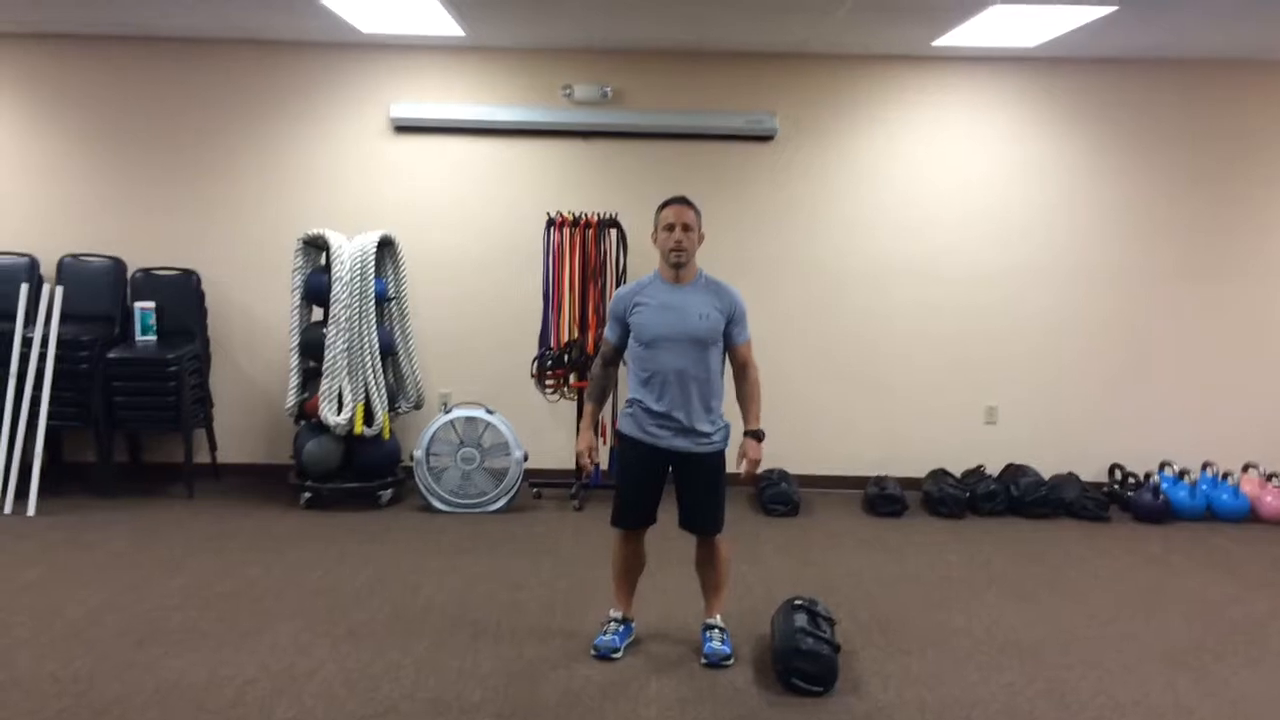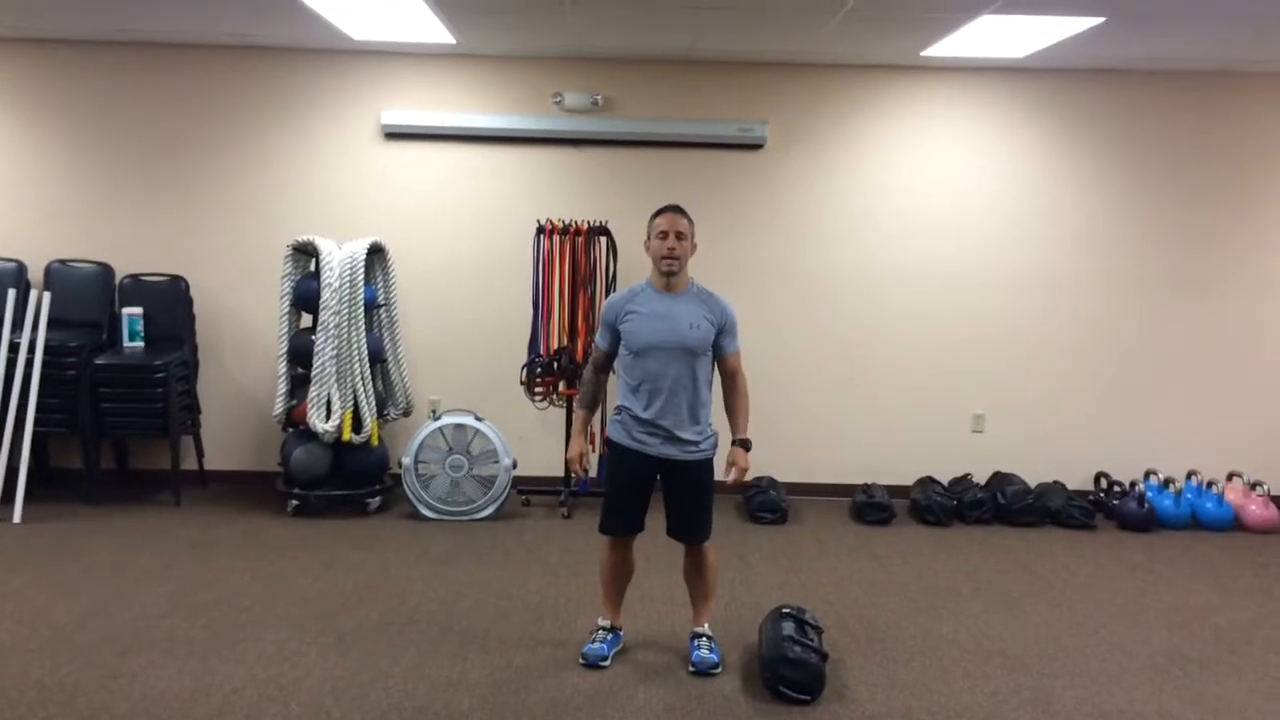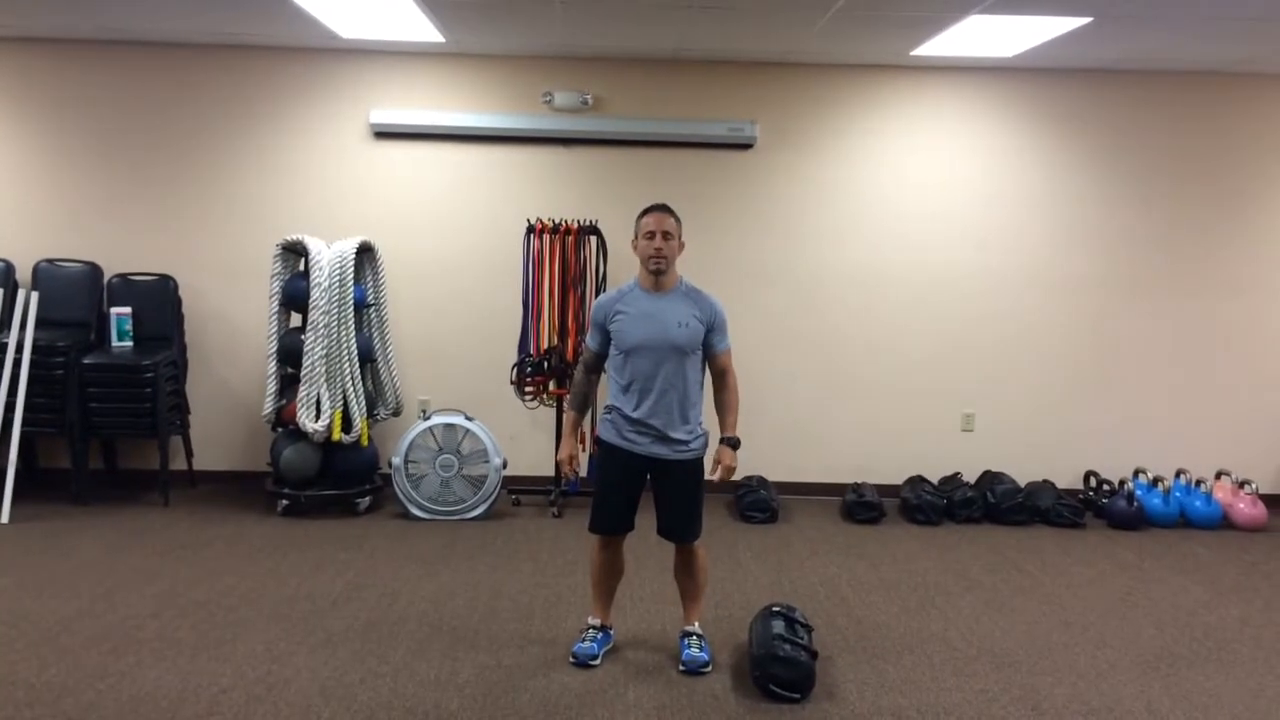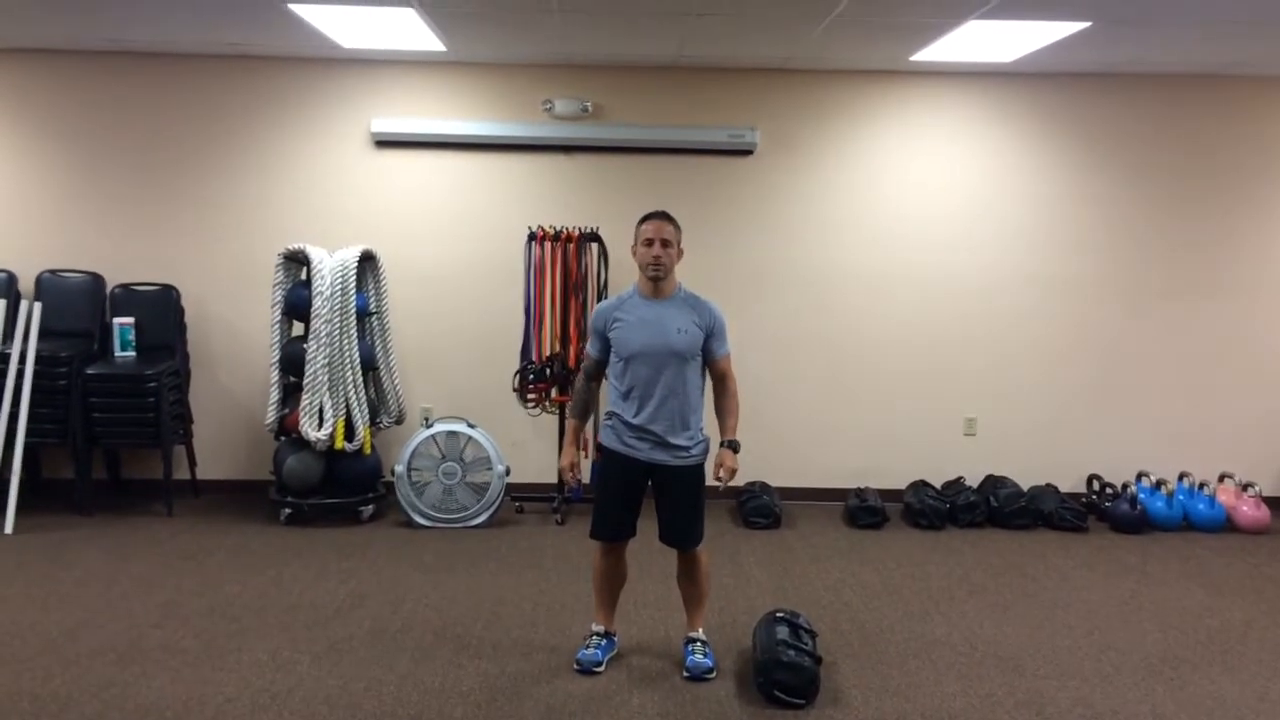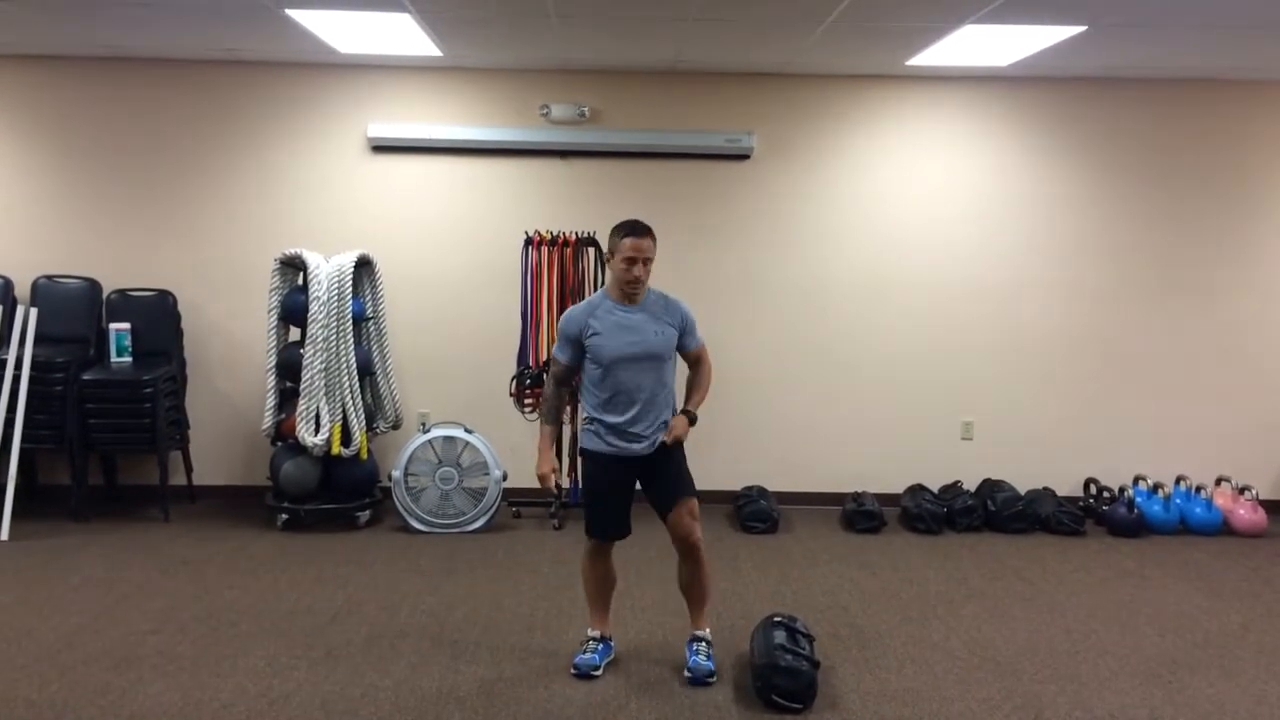
dt=1s
person 1, frame 1
left shoulder: (725, 300)
right shoulder: (629, 298)
left elbow: (744, 368)
right elbow: (605, 363)
left wrist: (753, 432)
right wrist: (587, 426)
left hip: (703, 440)
right hip: (640, 436)
left knee: (708, 534)
right knee: (629, 529)
left ankle: (714, 623)
right ankle: (621, 618)
person 1, frame 2
left shoulder: (715, 311)
right shoulder: (620, 306)
left elbow: (733, 378)
right elbow: (596, 370)
left wrist: (741, 442)
right wrist: (578, 432)
left hip: (692, 448)
right hip: (629, 443)
left knee: (697, 542)
right knee: (618, 537)
left ankle: (702, 630)
right ankle: (609, 626)
person 1, frame 3
left shoulder: (705, 308)
right shoulder: (610, 306)
left elbow: (724, 376)
right elbow: (587, 371)
left wrist: (729, 440)
right wrist: (569, 434)
left hip: (682, 447)
right hip: (619, 442)
left knee: (687, 542)
right knee: (607, 536)
left ankle: (692, 630)
right ankle: (599, 625)
person 1, frame 4
left shoulder: (704, 315)
right shoulder: (608, 313)
left elbow: (723, 381)
right elbow: (588, 379)
left wrist: (729, 443)
right wrist: (571, 441)
left hip: (683, 453)
right hip: (620, 448)
left knee: (689, 547)
right knee: (610, 542)
left ankle: (696, 635)
right ankle: (603, 631)
person 1, frame 5
left shoulder: (674, 313)
right shoulder: (579, 319)
left elbow: (700, 365)
right elbow: (557, 383)
left wrist: (687, 414)
right wrist: (546, 448)
left hip: (661, 444)
right hip: (603, 449)
left knee: (689, 537)
right knee: (599, 544)
left ankle: (699, 636)
right ankle: (599, 636)
